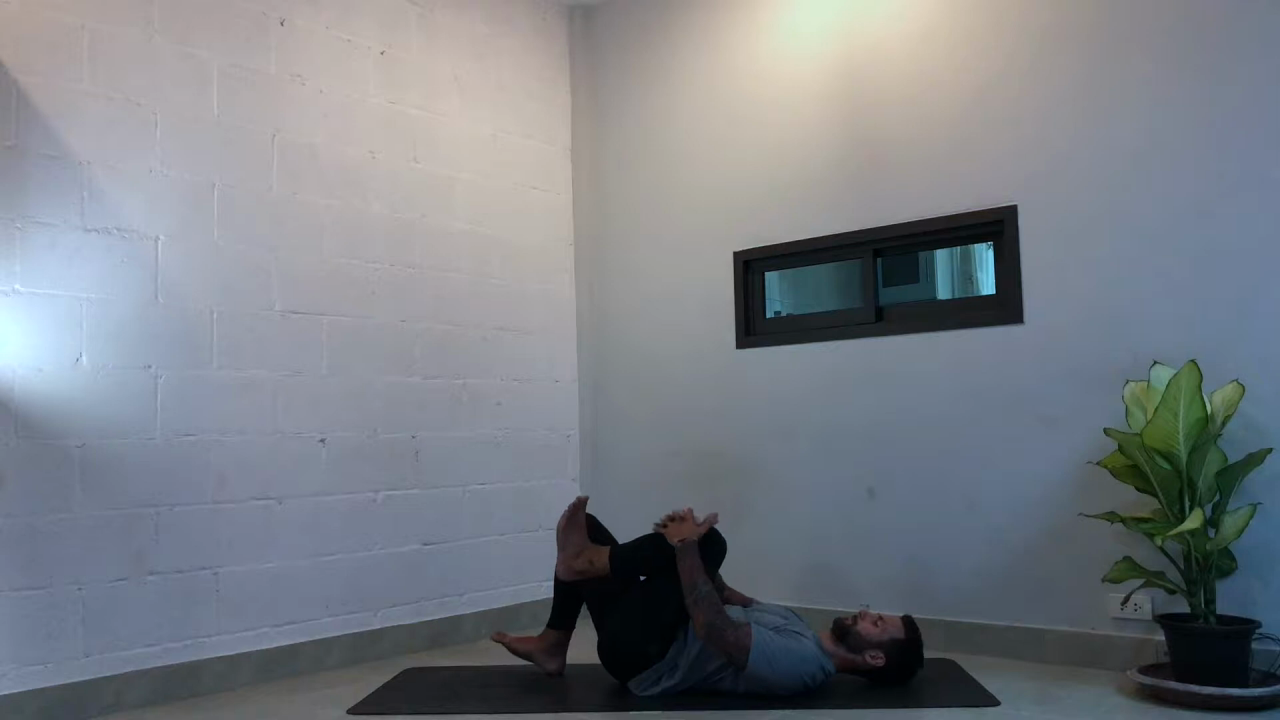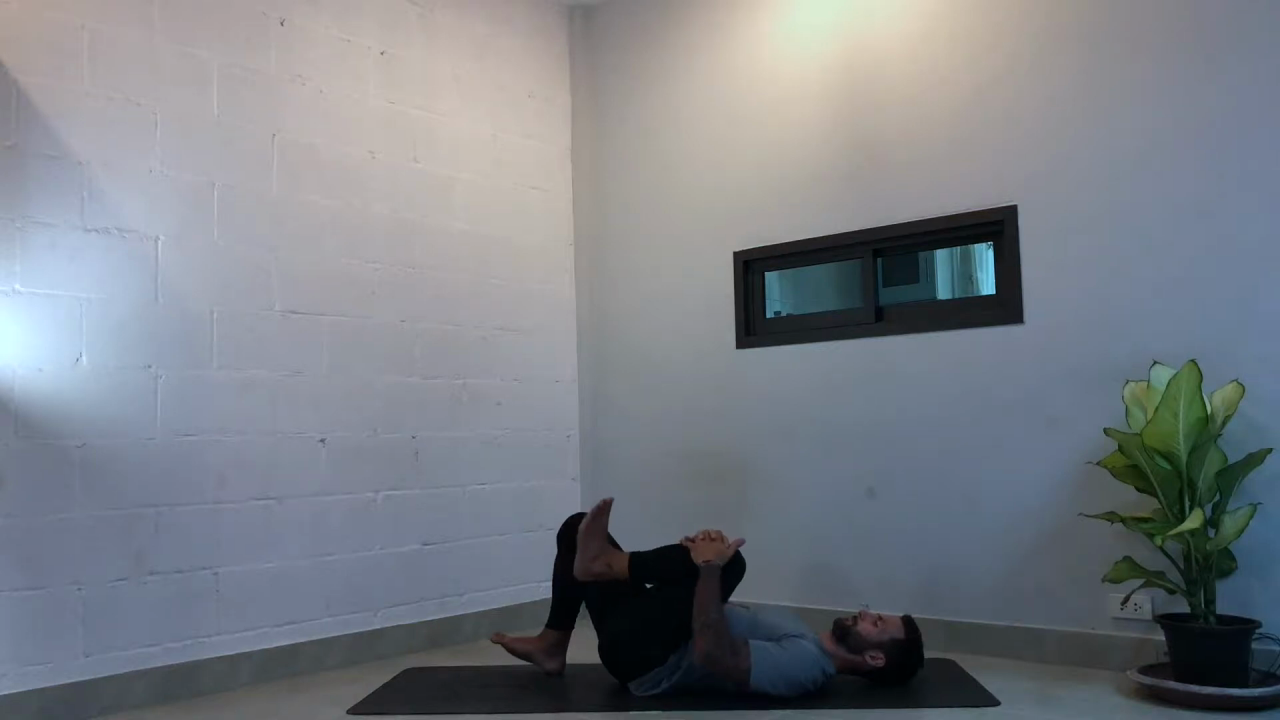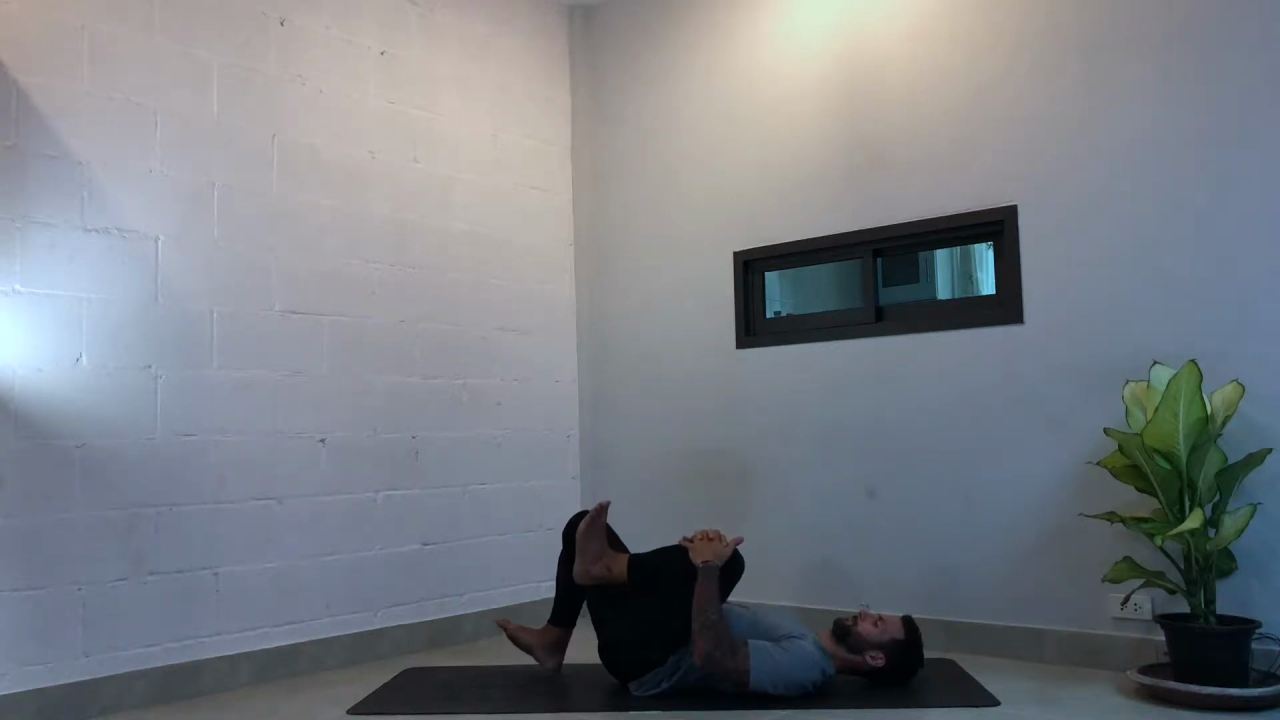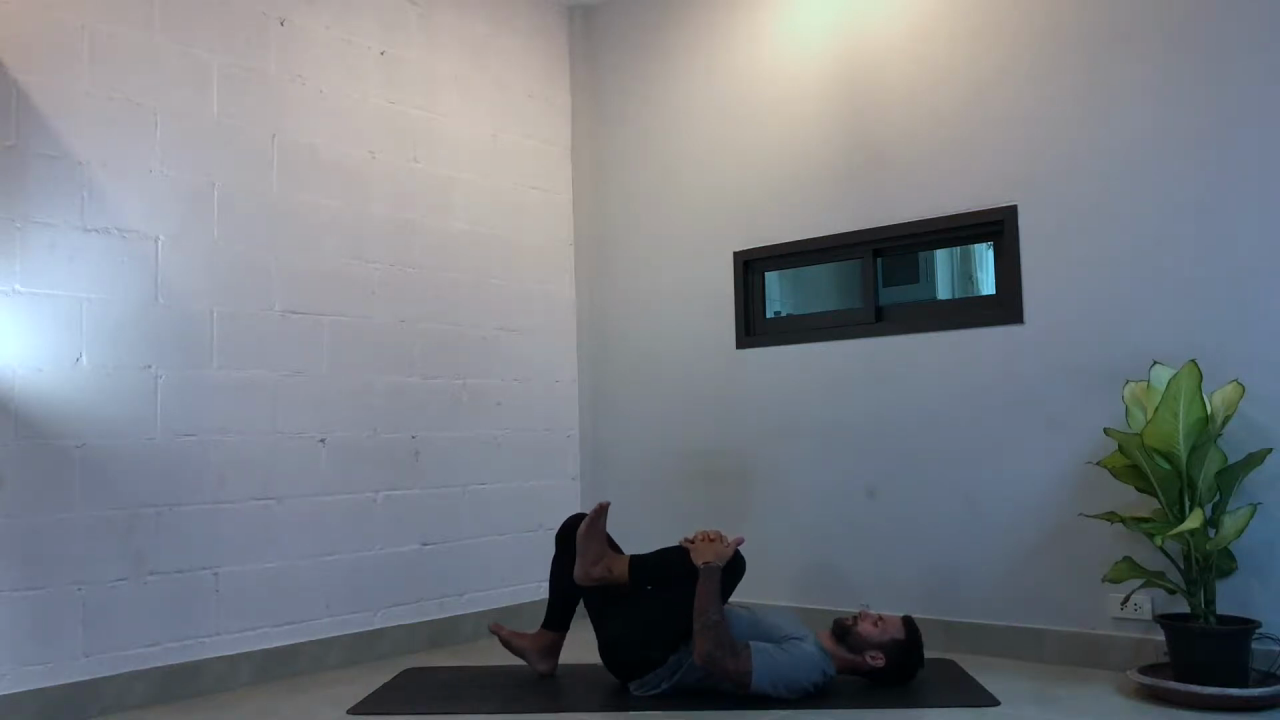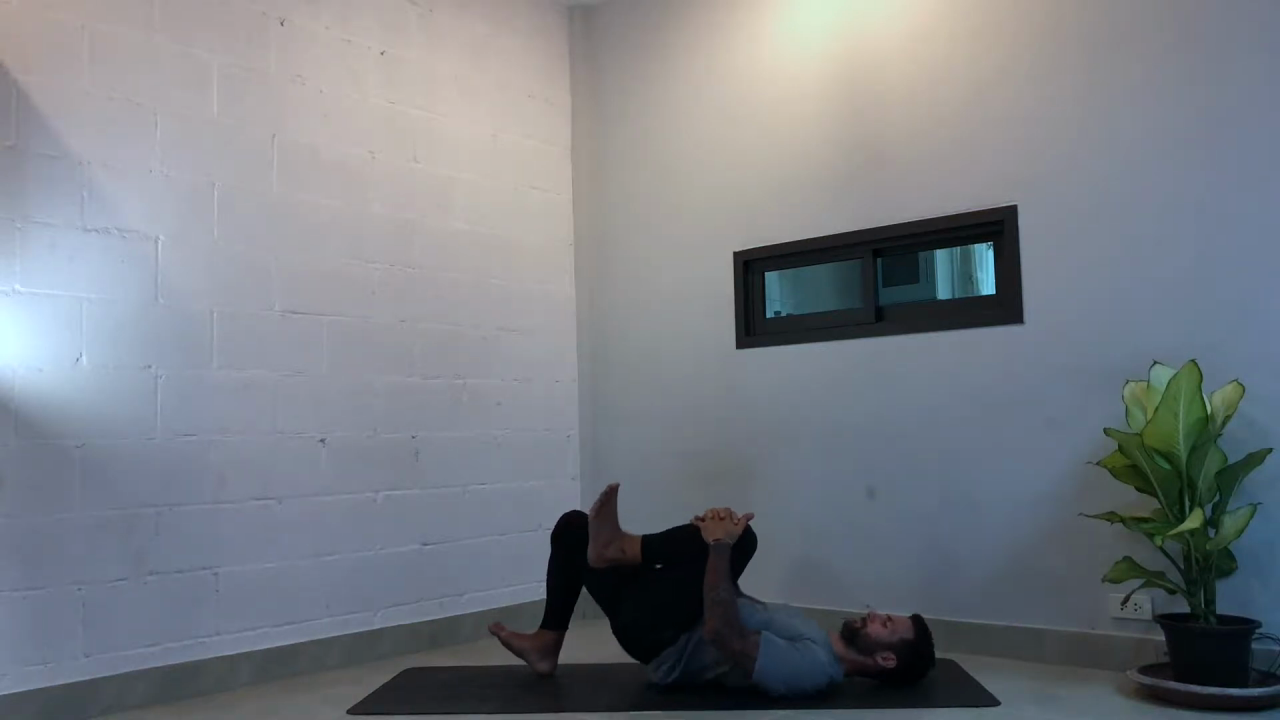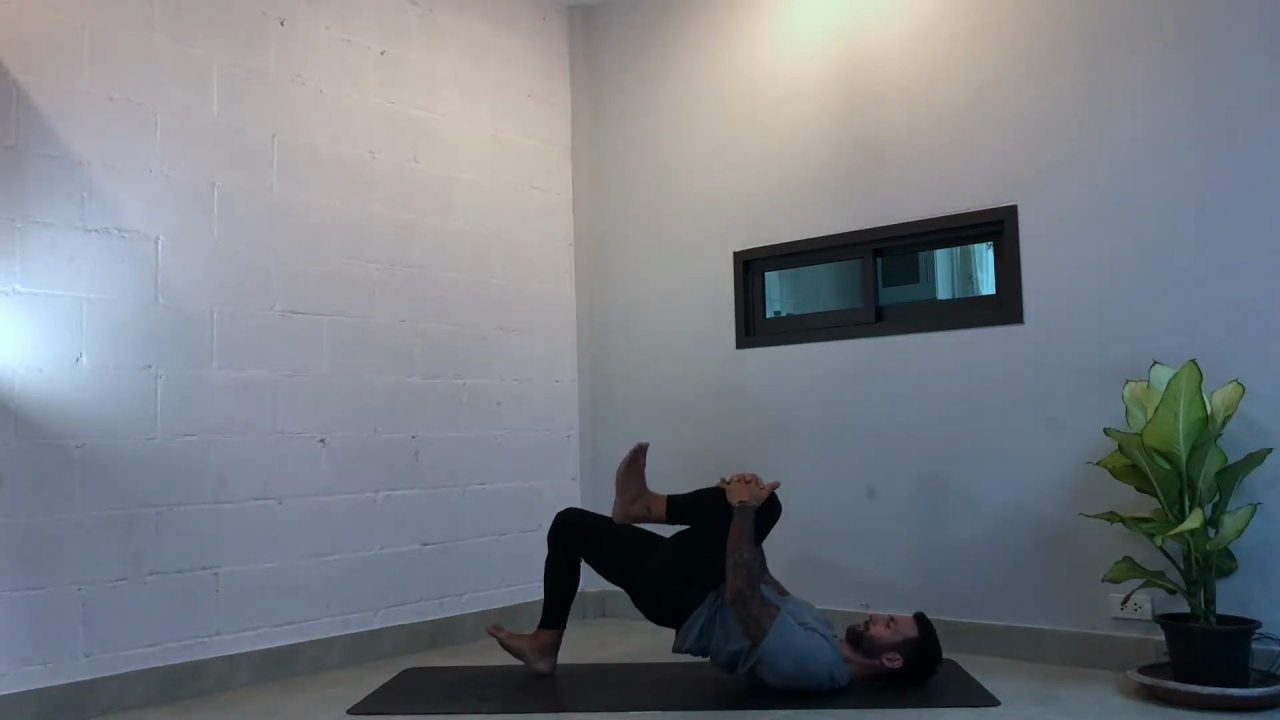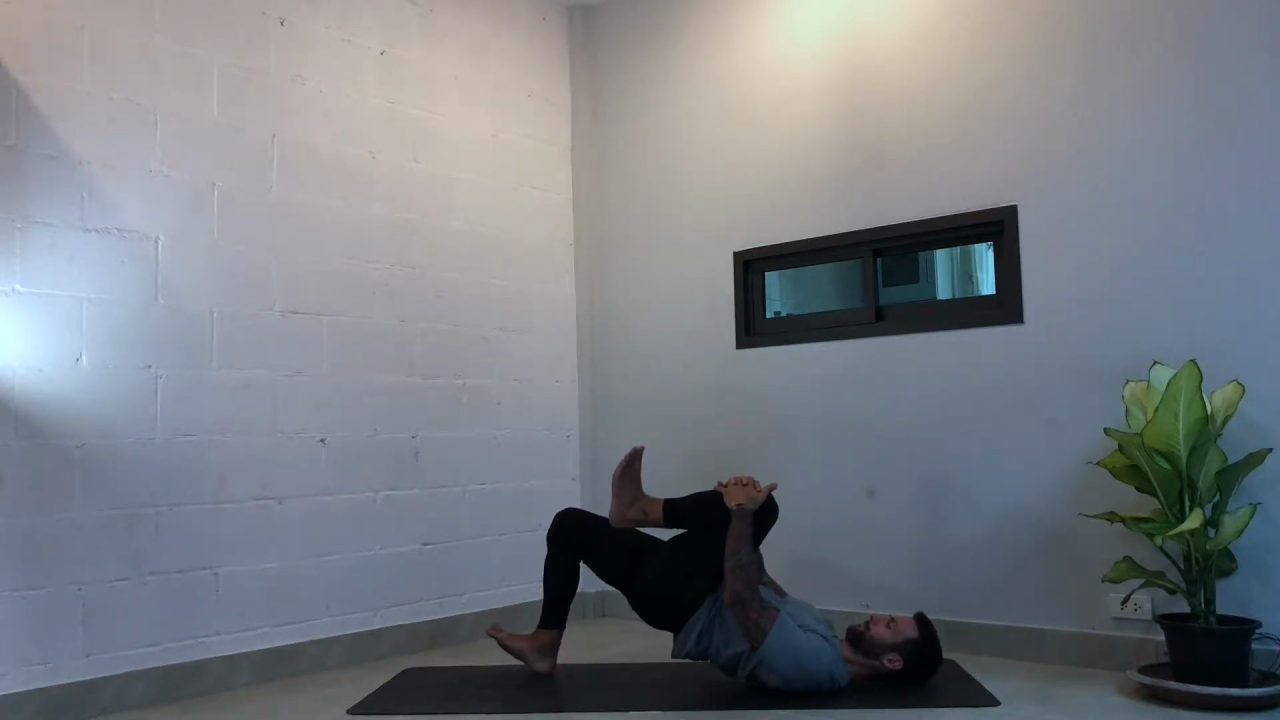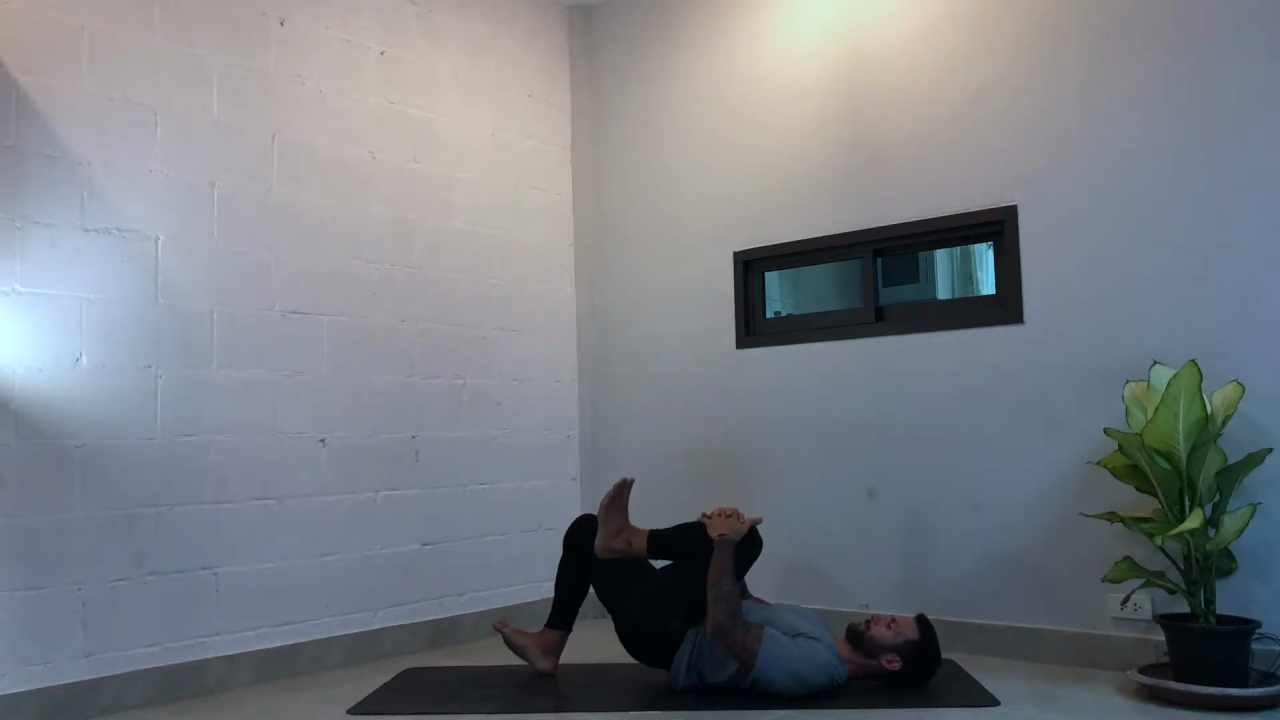
dt=0.5s
person 1, frame 1
left shoulder: (802, 661)
right shoulder: (799, 633)
left elbow: (713, 627)
right elbow: (723, 596)
left wrist: (684, 545)
right wrist: (687, 540)
left hip: (640, 656)
right hip: (644, 638)
left knee: (707, 542)
right knee: (584, 528)
left ankle: (586, 561)
right ankle: (552, 645)
person 1, frame 2
left shoulder: (806, 664)
right shoulder: (802, 639)
left elbow: (711, 654)
right elbow: (721, 616)
left wrist: (710, 568)
right wrist: (708, 563)
left hip: (640, 657)
right hip: (641, 635)
left knee: (728, 563)
right knee: (576, 528)
left ankle: (606, 563)
right ankle: (552, 646)
person 1, frame 3
left shoulder: (805, 664)
right shoulder: (801, 640)
left elbow: (710, 655)
right elbow: (716, 620)
left wrist: (706, 567)
right wrist: (706, 562)
left hip: (640, 657)
right hip: (647, 632)
left knee: (726, 563)
right knee: (584, 524)
left ankle: (606, 566)
right ankle: (553, 640)
person 1, frame 4
left shoulder: (808, 666)
right shoulder: (803, 642)
left elbow: (712, 656)
right elbow: (716, 620)
left wrist: (710, 569)
right wrist: (709, 562)
left hip: (639, 656)
right hip: (644, 633)
left knee: (727, 563)
right knee: (575, 528)
left ankle: (605, 568)
right ankle: (546, 646)
person 1, frame 5
left shoulder: (812, 668)
right shoulder: (811, 639)
left elbow: (720, 633)
right elbow: (732, 604)
left wrist: (720, 547)
right wrist: (719, 544)
left hip: (656, 634)
right hip: (666, 619)
left knee: (740, 539)
right knee: (572, 525)
left ankle: (619, 549)
right ankle: (547, 644)
person 1, frame 6
left shoulder: (816, 663)
right shoulder: (824, 642)
left elbow: (741, 596)
right elbow: (763, 584)
left wrist: (744, 511)
right wrist: (746, 510)
left hip: (678, 596)
right hip: (689, 587)
left knee: (763, 505)
right knee: (567, 524)
left ankle: (642, 505)
right ankle: (546, 645)
person 1, frame 7
left shoulder: (817, 665)
right shoulder: (825, 642)
left elbow: (740, 598)
right elbow: (761, 584)
left wrist: (741, 514)
right wrist: (744, 513)
left hip: (677, 600)
right hip: (689, 592)
left knee: (759, 508)
right knee: (567, 525)
left ankle: (638, 510)
right ankle: (546, 645)
person 1, frame 8
left shoulder: (816, 667)
right shoulder: (819, 638)
left elbow: (723, 626)
right elbow: (741, 602)
left wrist: (724, 544)
right wrist: (725, 543)
left hip: (661, 634)
right hip: (670, 622)
left knee: (744, 538)
right knee: (583, 529)
left ankle: (626, 541)
right ankle: (550, 646)
